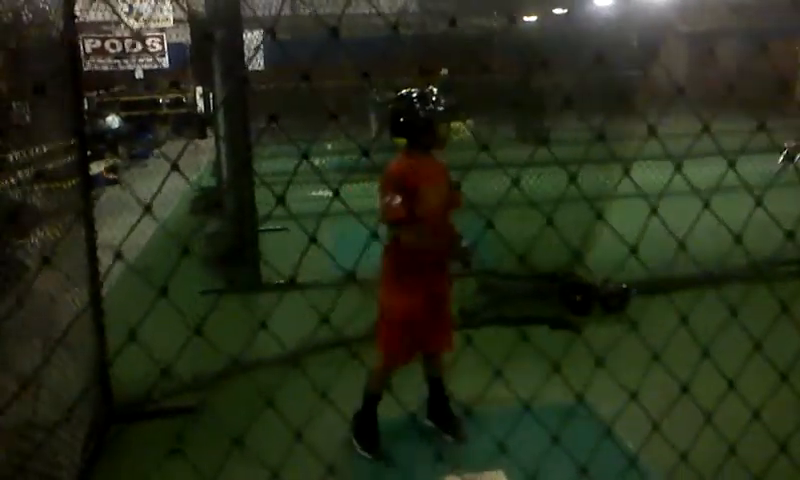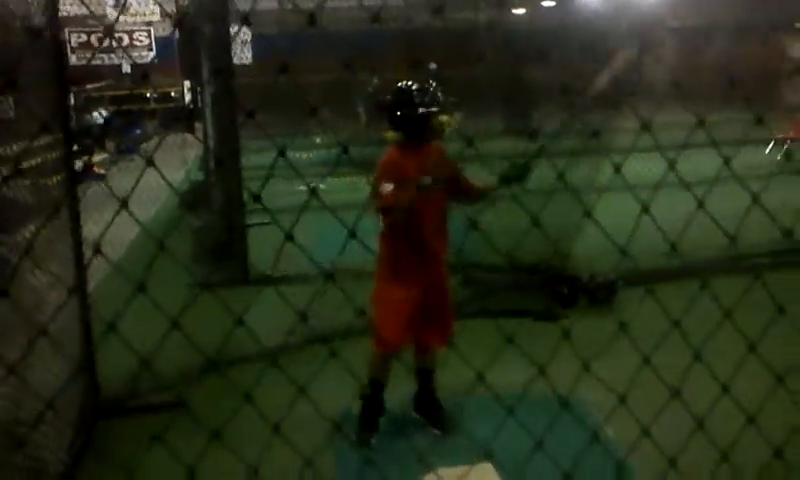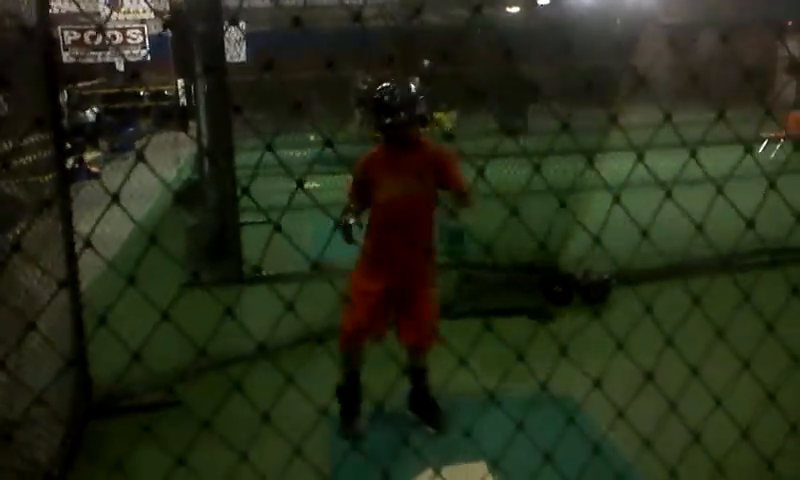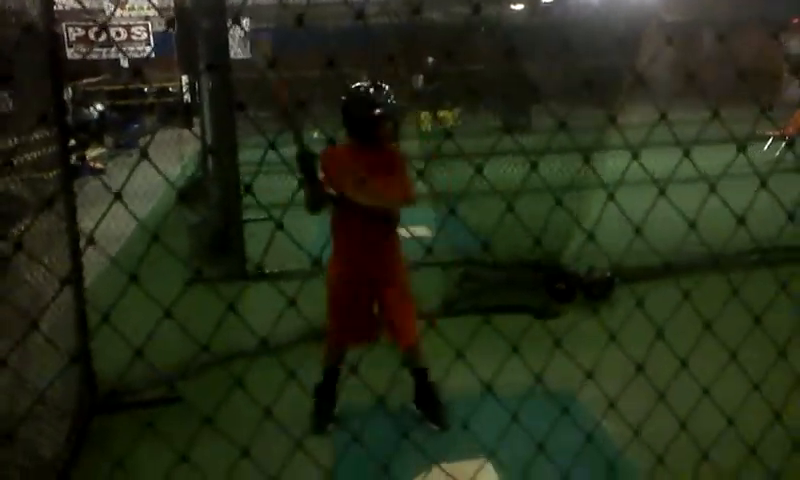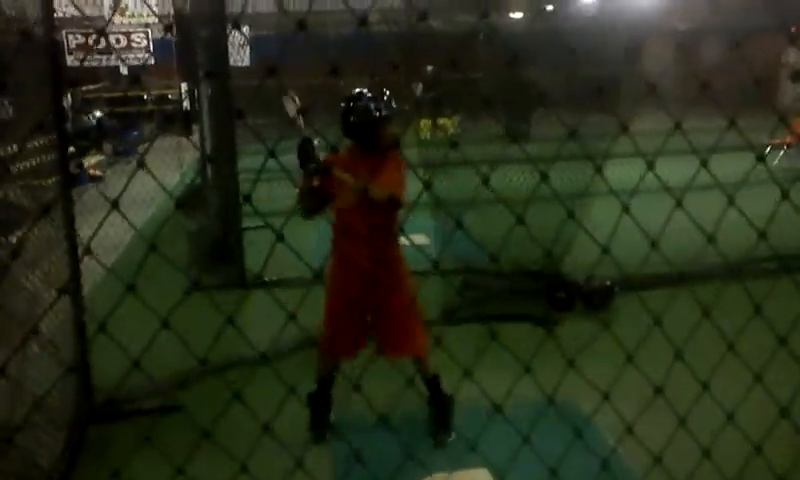
dt=0.4s
person 1, frame 1
left shoulder: (439, 168)
right shoulder: (399, 172)
right elbow: (396, 228)
left wrist: (455, 243)
right wrist: (425, 245)
left hip: (436, 271)
right hip: (405, 275)
left knee: (435, 342)
right knee: (394, 350)
left ankle: (438, 406)
right ankle: (365, 418)
person 1, frame 2
left shoulder: (437, 154)
right shoulder: (392, 163)
left elbow: (466, 194)
right elbow: (390, 211)
left wrist: (501, 183)
right wrist: (422, 184)
left hip: (433, 261)
right hip: (400, 265)
left knee: (429, 334)
right knee: (389, 338)
left ankle: (425, 397)
right ankle: (372, 404)
person 1, frame 3
left shoulder: (436, 156)
right shoulder: (372, 162)
left elbow: (462, 193)
right elbow: (359, 199)
right wrist: (349, 217)
left hip: (418, 261)
right hip: (376, 260)
left knee: (418, 333)
right knee: (354, 329)
left ankle: (419, 394)
right ankle: (350, 395)
person 1, frame 4
left shoulder: (393, 158)
right shoulder: (333, 158)
left elbow: (393, 206)
right elbow: (315, 205)
left wrist: (348, 197)
right wrist: (313, 184)
left hip: (386, 258)
right hip: (347, 259)
left knee: (405, 329)
right knee: (339, 331)
left ankle: (424, 391)
right ankle: (326, 394)
person 1, frame 5
left shoulder: (392, 160)
right shoulder: (335, 163)
left elbow: (383, 196)
right elbow: (307, 211)
left wrist: (336, 174)
right wrist: (309, 171)
left hip: (388, 266)
right hip: (347, 268)
left knee: (411, 337)
right knee: (334, 340)
left ankle: (438, 400)
right ankle: (321, 402)
